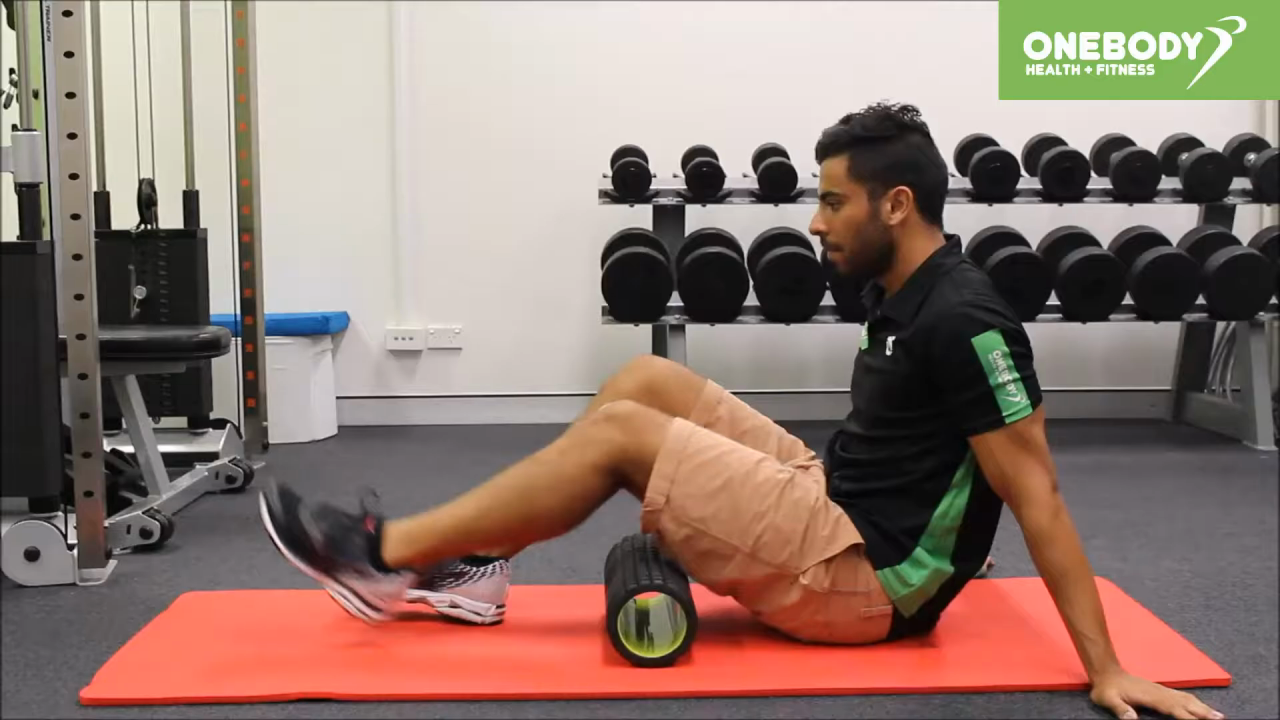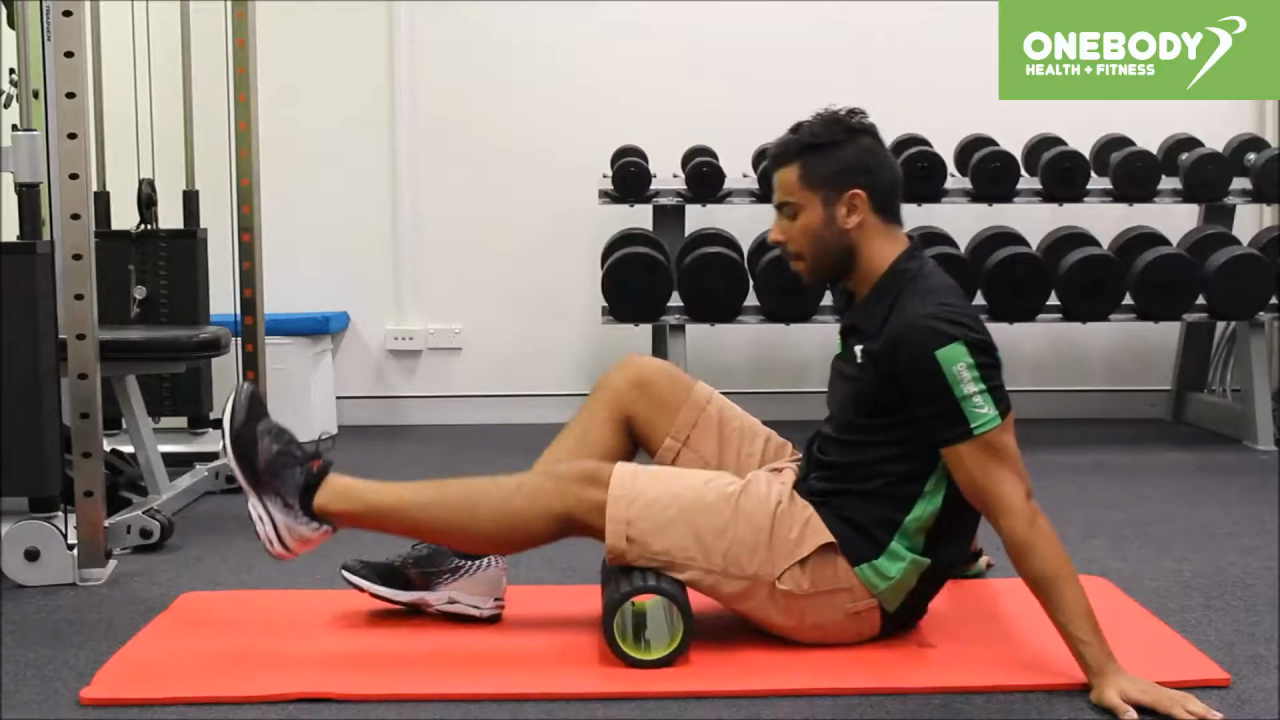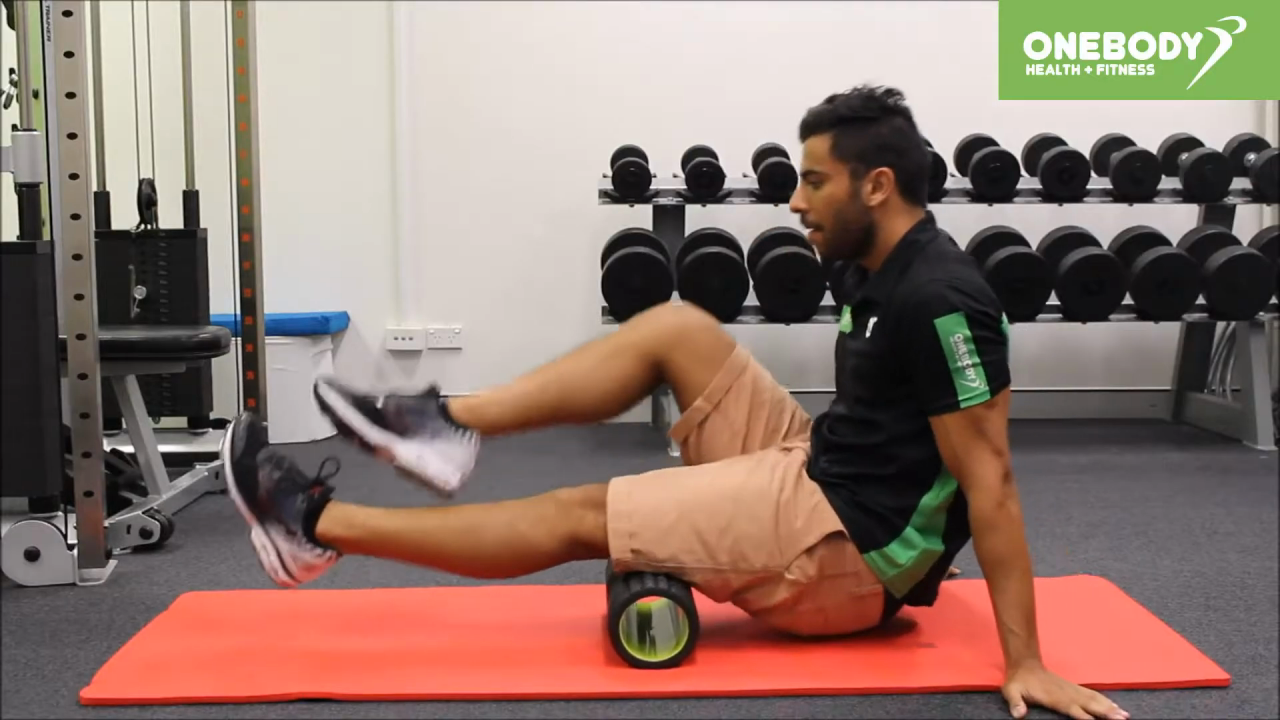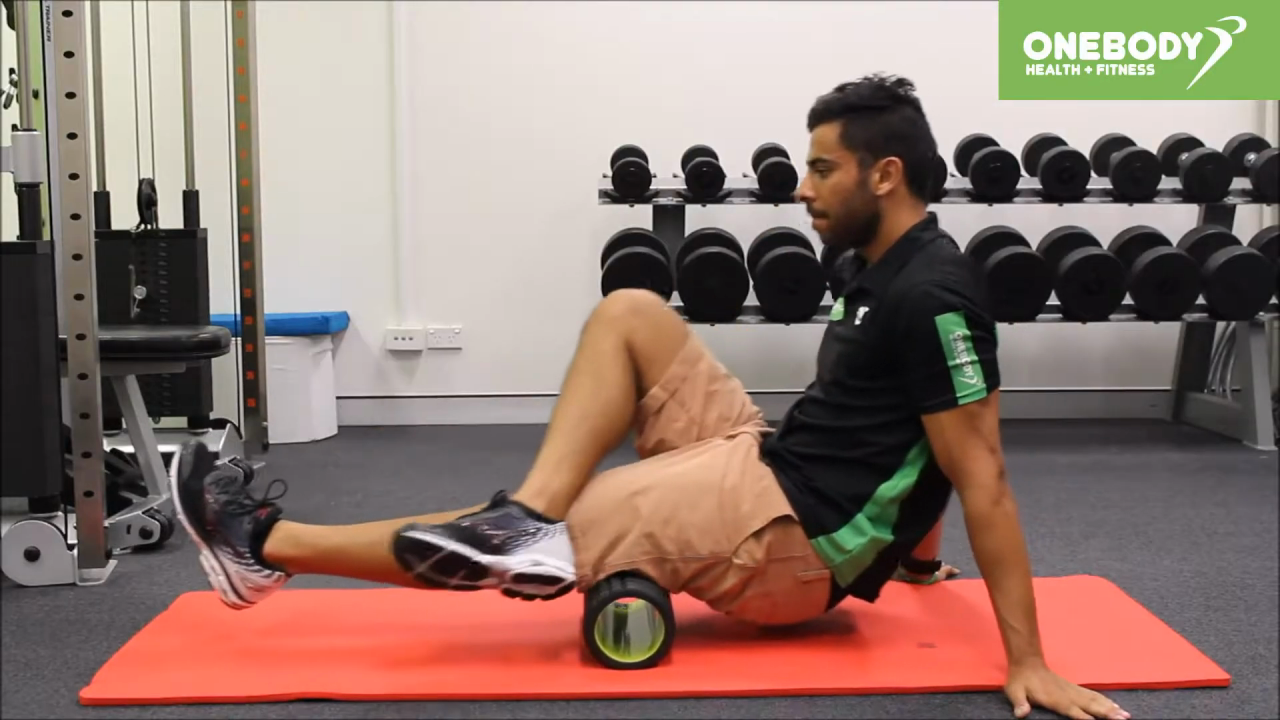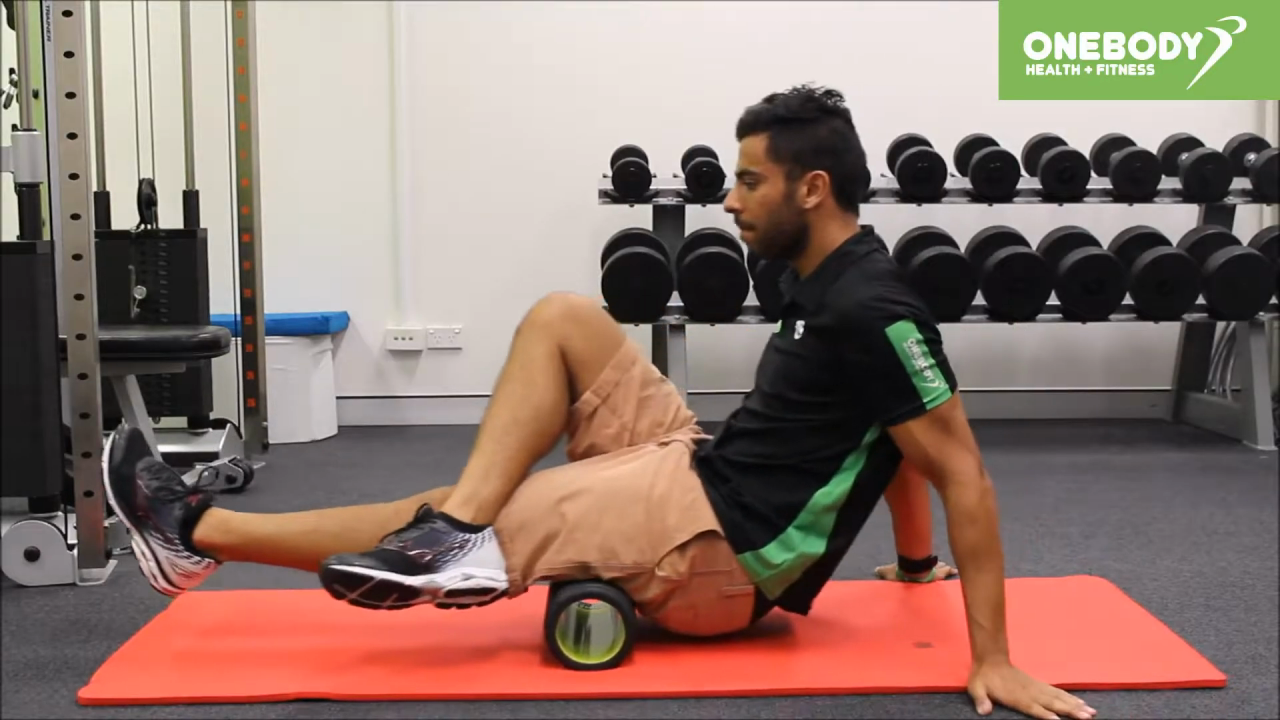
dt=0.5s
person 1, frame 1
left shoulder: (961, 322)
right shoulder: (904, 292)
left elbow: (1037, 496)
right wrist: (941, 542)
left hip: (855, 577)
right hip: (836, 508)
left knee: (620, 430)
right knee: (646, 381)
left ankle: (382, 555)
right ankle: (471, 567)
person 1, frame 2
left shoulder: (925, 328)
right shoulder: (880, 293)
left elbow: (1013, 504)
right elbow: (925, 462)
right wrist: (932, 539)
left hip: (832, 573)
right hip: (812, 502)
left knee: (576, 487)
right knee: (638, 383)
left ankle: (314, 495)
right ankle: (468, 565)
person 1, frame 3
left shoulder: (937, 299)
right shoulder: (882, 272)
left elbow: (990, 481)
right wrist: (916, 540)
left hip: (840, 550)
right hip: (816, 481)
left knee: (575, 516)
right knee: (676, 328)
left ankle: (319, 524)
right ankle: (448, 430)
person 1, frame 4
left shoulder: (929, 297)
right shoulder: (886, 270)
left elbow: (982, 480)
right elbow: (915, 444)
right wrist: (913, 552)
left hip: (786, 537)
right hip: (767, 468)
right knee: (627, 316)
left ankle: (268, 547)
right ankle: (530, 524)
person 1, frame 5
left shoulder: (868, 310)
right shoulder: (830, 282)
left elbow: (963, 476)
right elbow: (899, 442)
right wrist: (911, 560)
left hip: (714, 552)
right hip: (700, 477)
left knee: (449, 515)
right knee: (563, 320)
left ankle: (199, 530)
right ankle: (451, 537)
